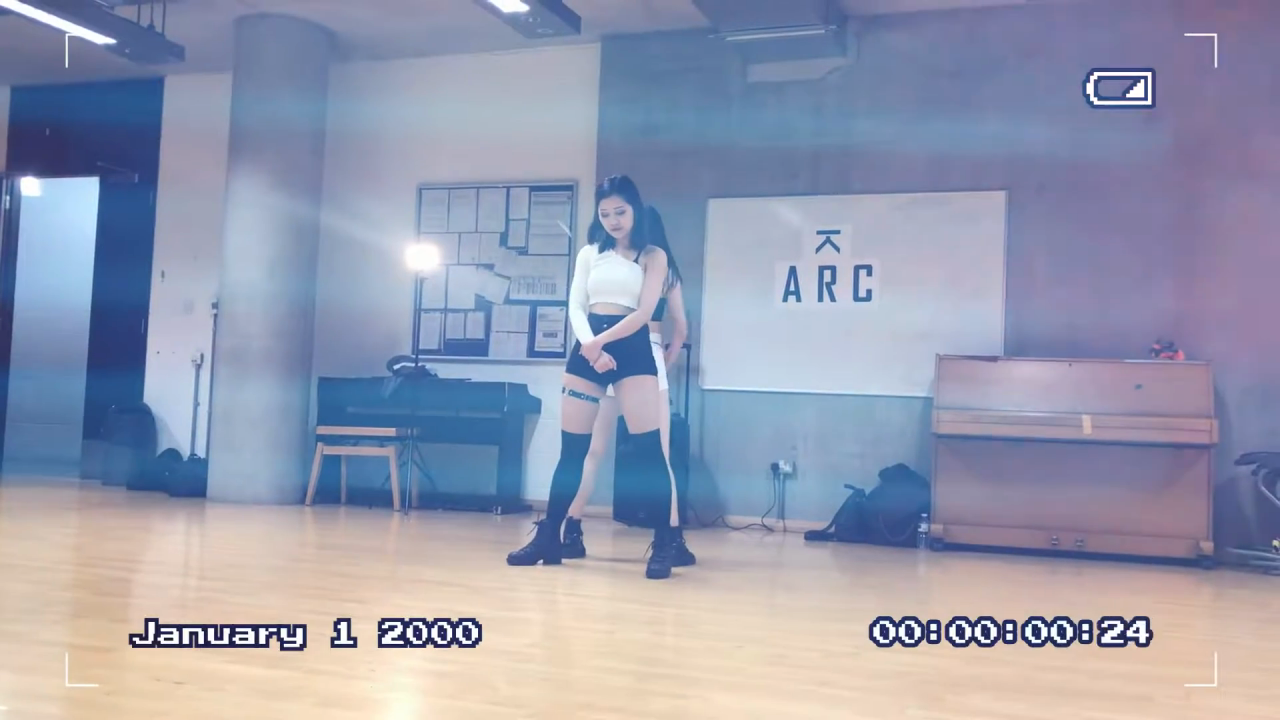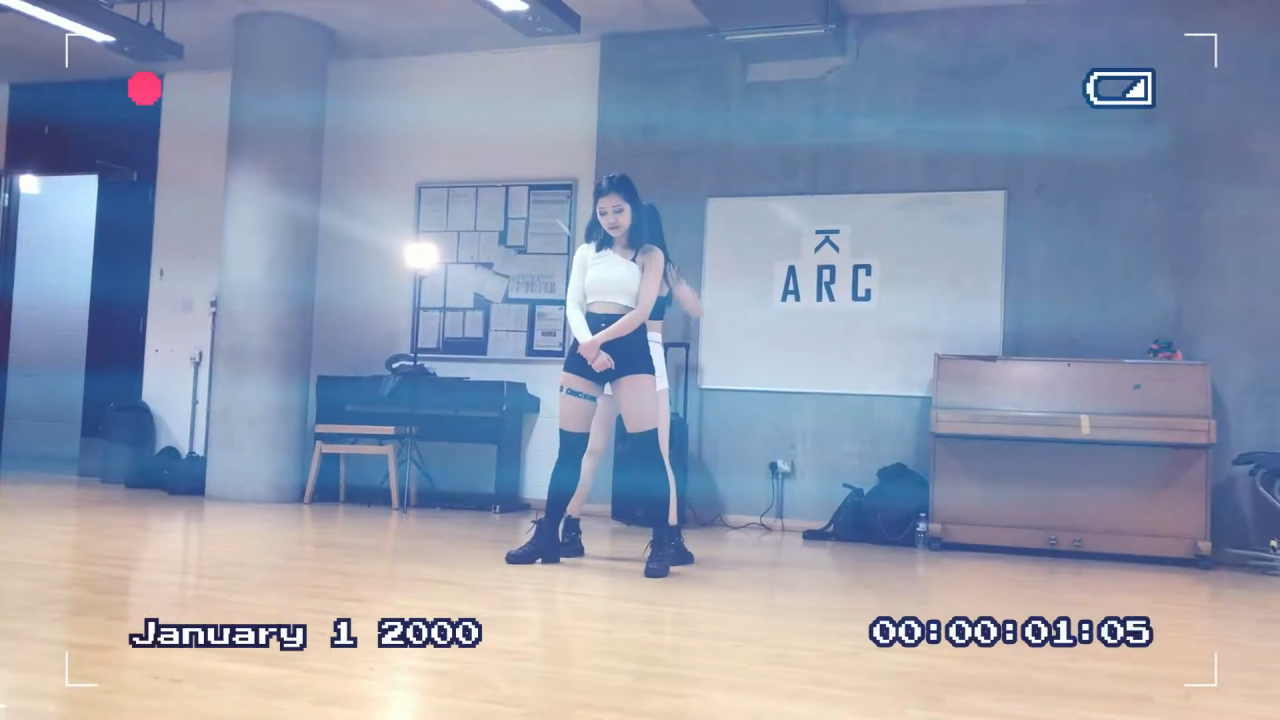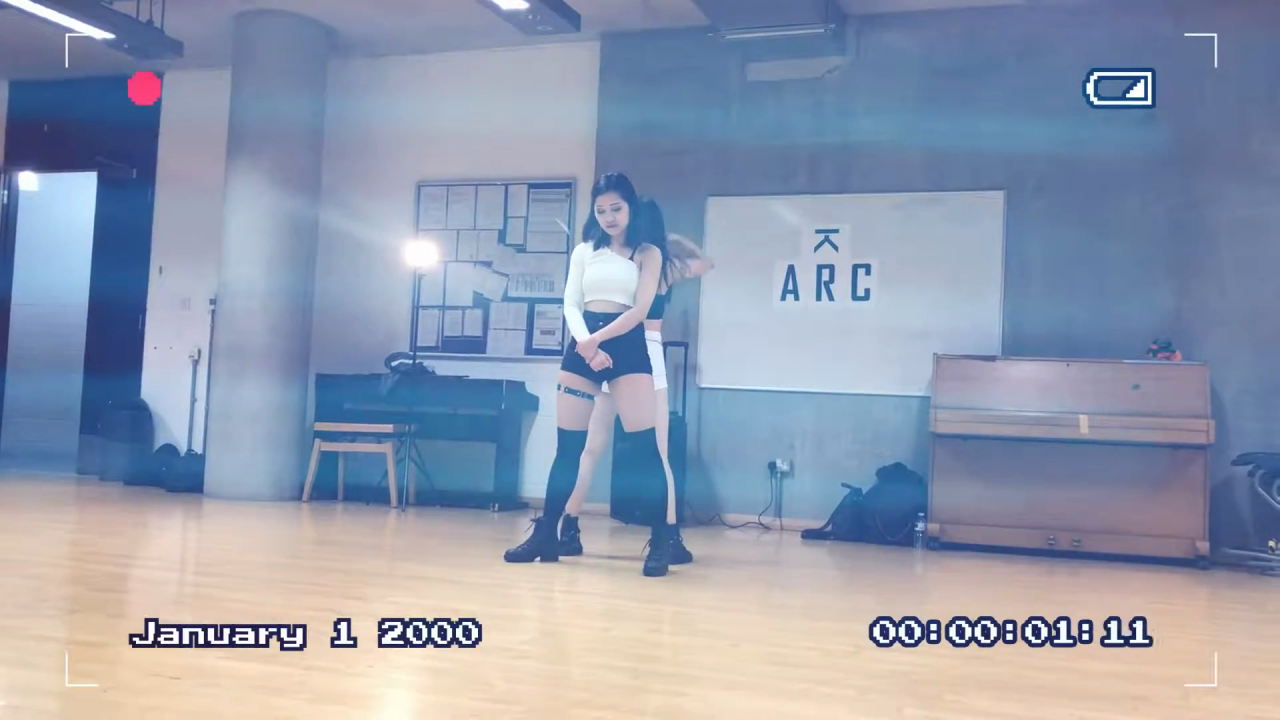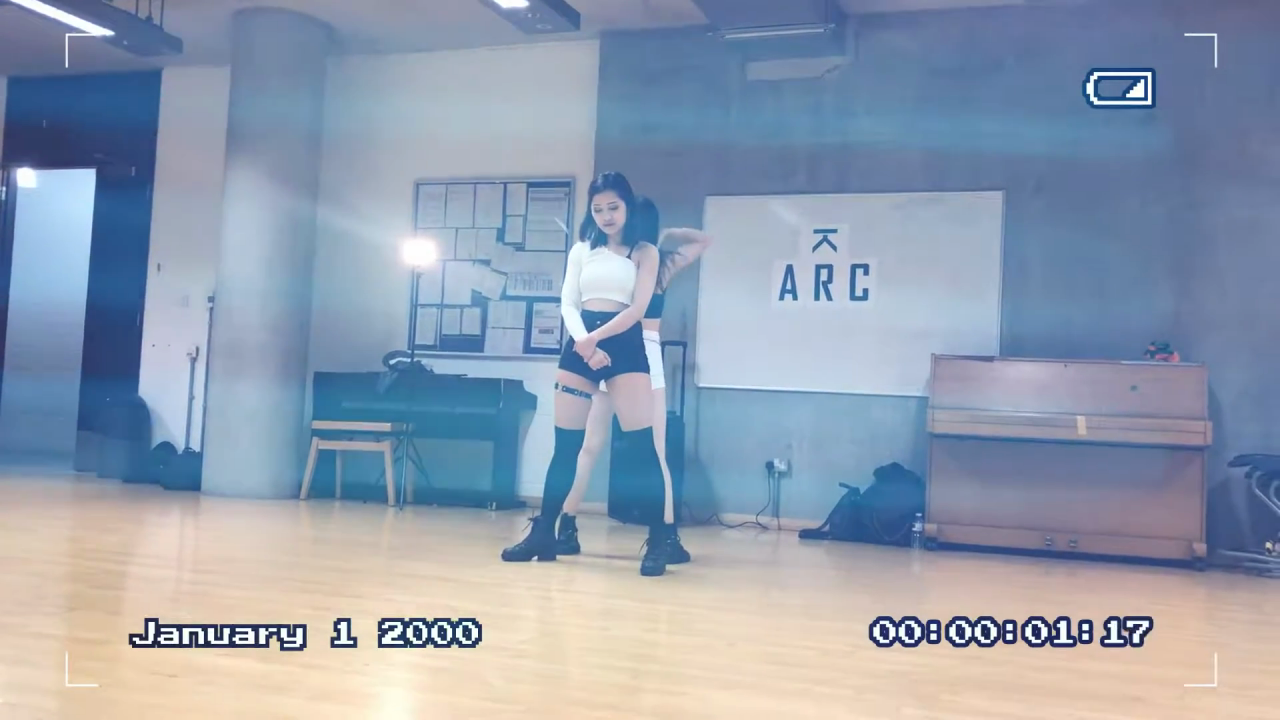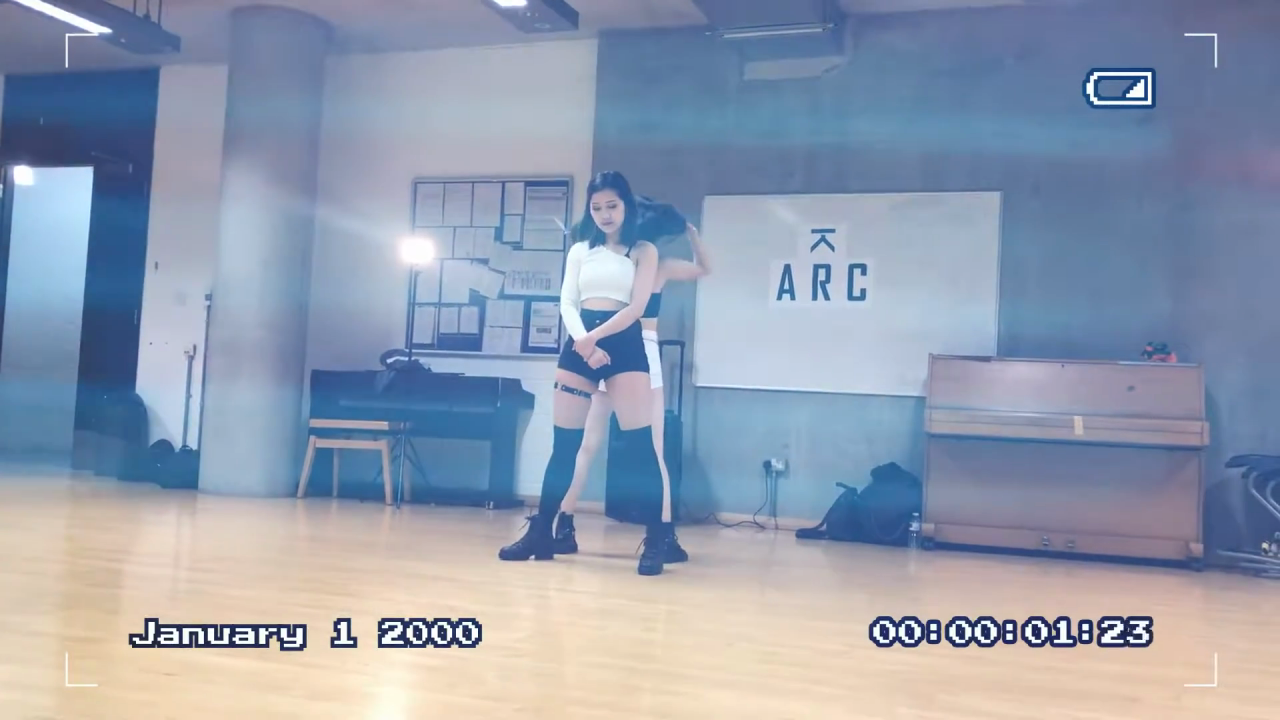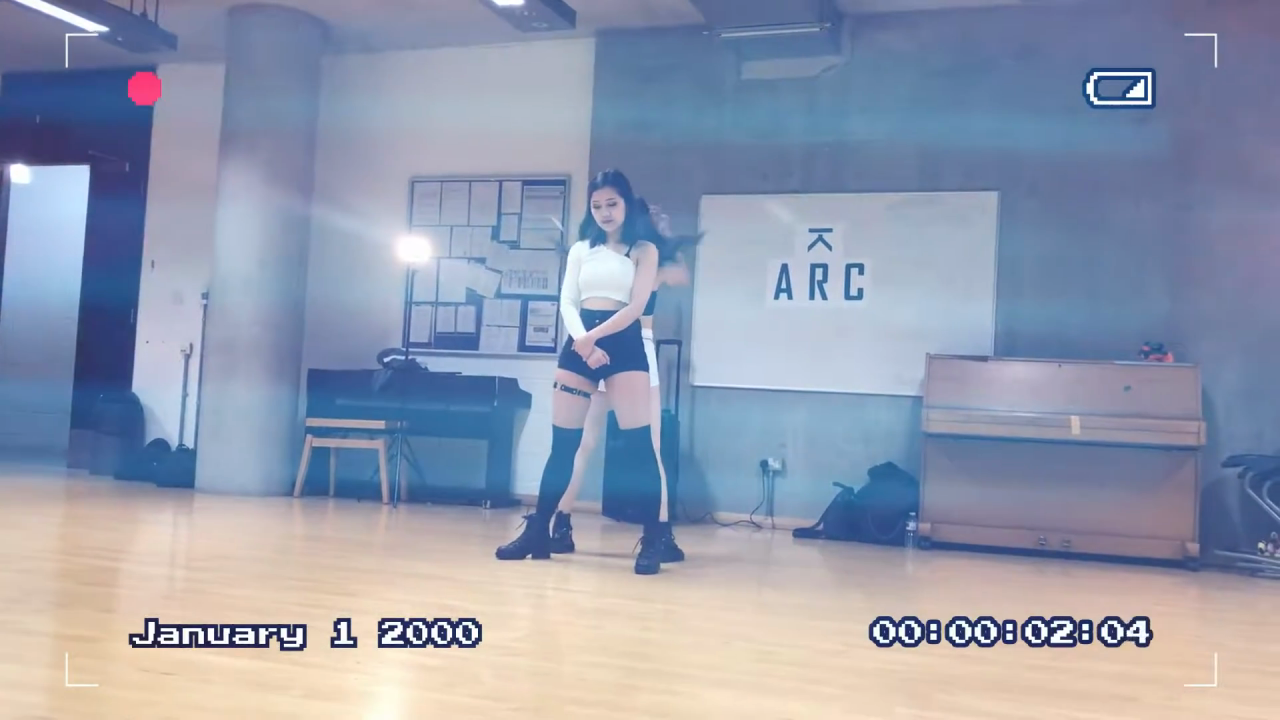
dt=0.2s
person 1, frame 1
left shoulder: (653, 256)
right shoulder: (589, 254)
left elbow: (644, 312)
right elbow: (575, 307)
left wrist: (603, 340)
right wrist: (590, 345)
left hip: (632, 348)
right hip: (587, 347)
left knee: (648, 448)
right knee: (572, 448)
left ankle: (663, 545)
right ankle: (548, 537)
person 1, frame 2
left shoulder: (650, 255)
right shoulder: (586, 253)
left elbow: (642, 311)
right elbow: (572, 306)
left wrist: (600, 340)
right wrist: (587, 343)
left hip: (630, 347)
right hip: (584, 346)
left knee: (645, 447)
right knee: (570, 447)
left ankle: (661, 544)
right ankle: (547, 535)
person 1, frame 3
left shoulder: (648, 254)
right shoulder: (583, 252)
left elbow: (640, 310)
right elbow: (570, 305)
left wrist: (599, 339)
right wrist: (585, 342)
left hip: (628, 346)
right hip: (583, 345)
left knee: (643, 446)
right knee: (568, 446)
left ankle: (660, 542)
right ankle: (546, 534)
person 1, frame 4
left shoulder: (645, 252)
right shoulder: (580, 250)
left elbow: (637, 308)
right elbow: (567, 304)
left wrist: (596, 338)
right wrist: (583, 341)
left hip: (625, 344)
right hip: (580, 343)
left knee: (640, 445)
right knee: (565, 444)
left ankle: (658, 542)
right ankle: (543, 533)
person 1, frame 5
left shoulder: (643, 251)
right shoulder: (579, 250)
left elbow: (636, 307)
right elbow: (567, 303)
left wrist: (596, 336)
right wrist: (583, 341)
left hip: (624, 344)
right hip: (579, 343)
left knee: (639, 444)
right knee: (564, 443)
left ankle: (656, 540)
right ankle: (540, 531)
person 1, frame 6
left shoulder: (645, 251)
right shoulder: (580, 249)
left elbow: (636, 307)
right elbow: (567, 302)
left wrist: (595, 337)
right wrist: (582, 340)
left hip: (624, 343)
right hip: (580, 342)
left knee: (638, 444)
right knee: (563, 443)
left ankle: (653, 540)
right ankle: (537, 530)
person 2, frame 1
right shoulder: (667, 272)
right elbow: (680, 329)
right wrist: (668, 360)
right hip: (650, 359)
left knee: (594, 452)
right knee: (658, 456)
left ankle: (571, 534)
right ankle: (672, 540)
person 2, frame 2
right shoulder: (668, 269)
right elbow: (696, 309)
right hip: (650, 359)
left knee: (593, 450)
right knee: (659, 455)
left ankle: (570, 532)
right ankle: (671, 538)
person 2, frame 3
right shoulder: (668, 266)
right elbow: (706, 262)
right wrist: (674, 240)
right hip: (649, 358)
left knee: (592, 449)
right knee: (657, 454)
left ankle: (569, 530)
right ankle: (670, 538)
person 2, frame 4
right shoulder: (665, 263)
right elbow: (704, 240)
right wrist: (670, 232)
right hip: (646, 358)
left knee: (589, 448)
right knee: (655, 453)
left ankle: (566, 529)
right ankle: (667, 537)
person 2, frame 5
right shoulder: (662, 265)
right elbow: (704, 268)
right wrist: (691, 229)
right hip: (643, 357)
left knee: (587, 446)
right knee: (653, 453)
left ankle: (564, 528)
right ankle: (664, 537)
person 2, frame 6
right shoulder: (655, 262)
right elbow: (684, 277)
right wrist: (667, 236)
right hip: (640, 355)
left knee: (584, 446)
right knee: (649, 451)
left ankle: (561, 527)
right ankle: (660, 535)
